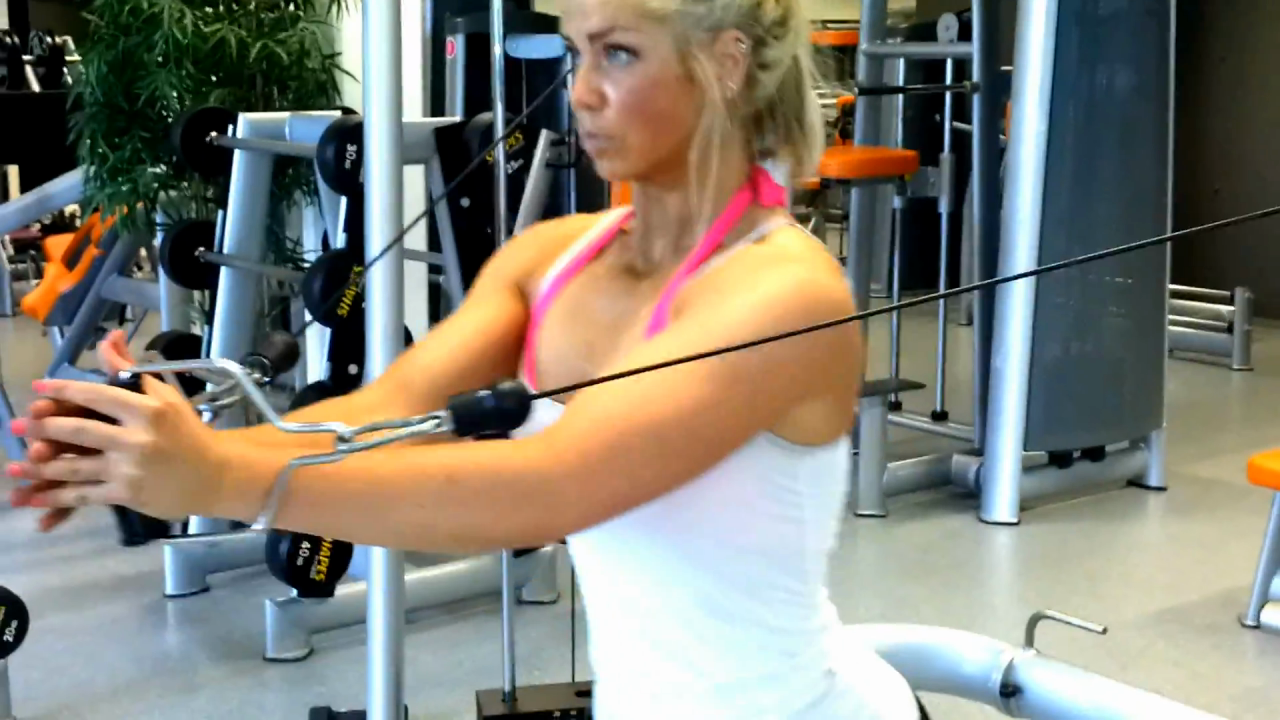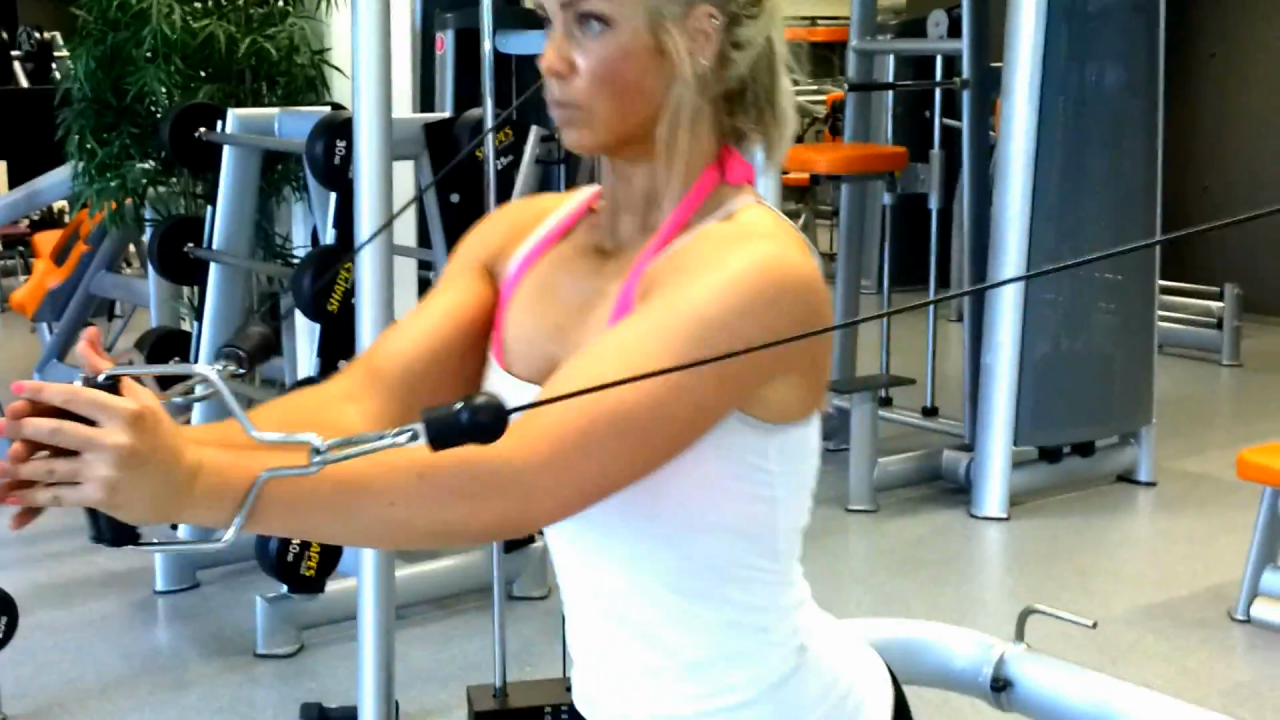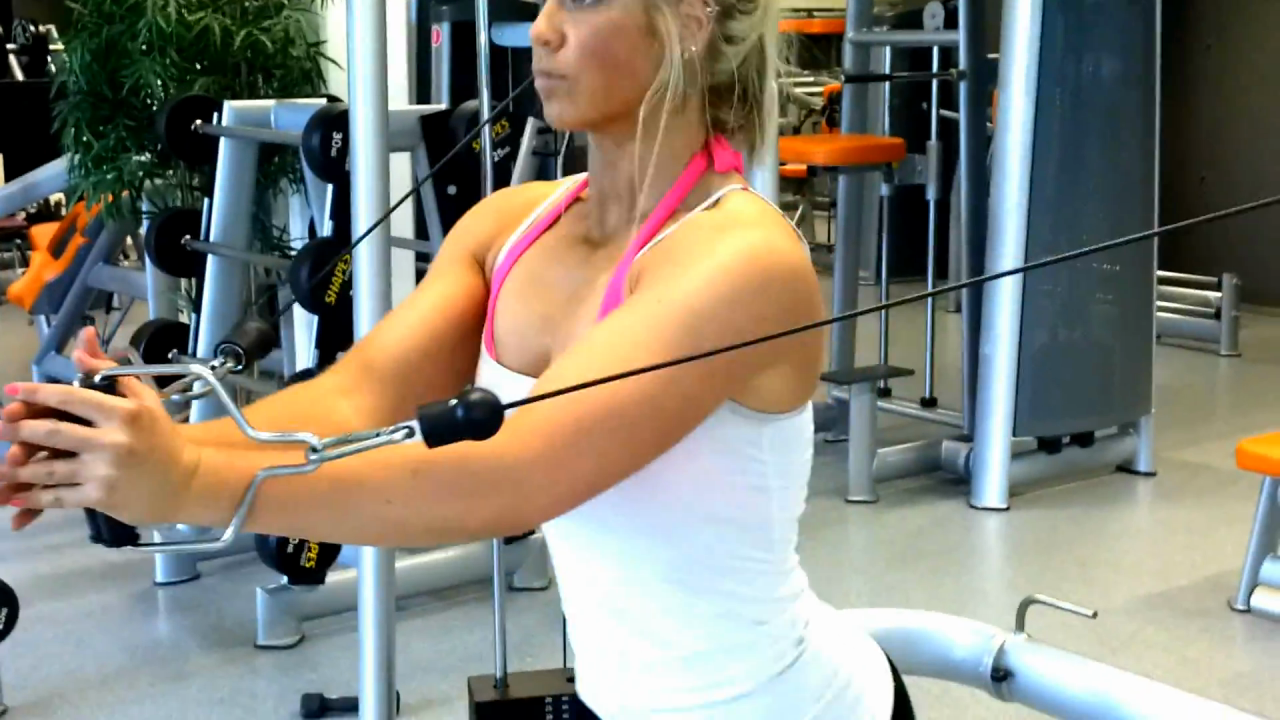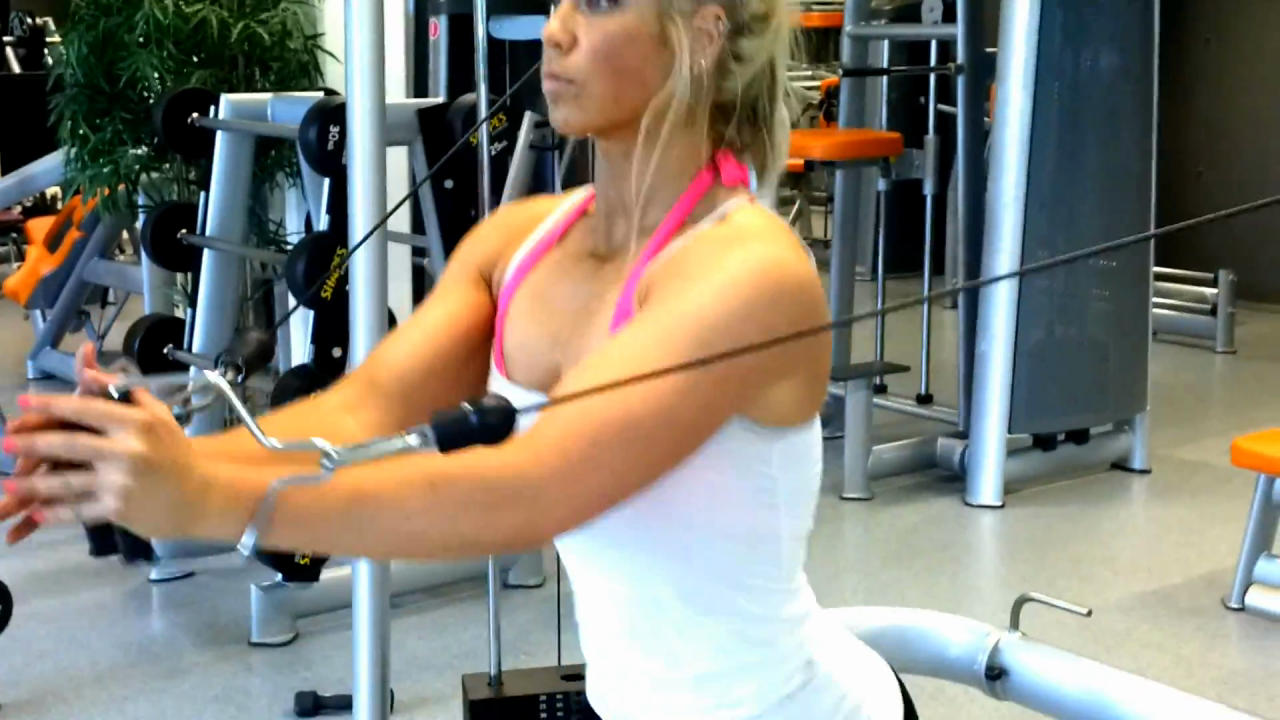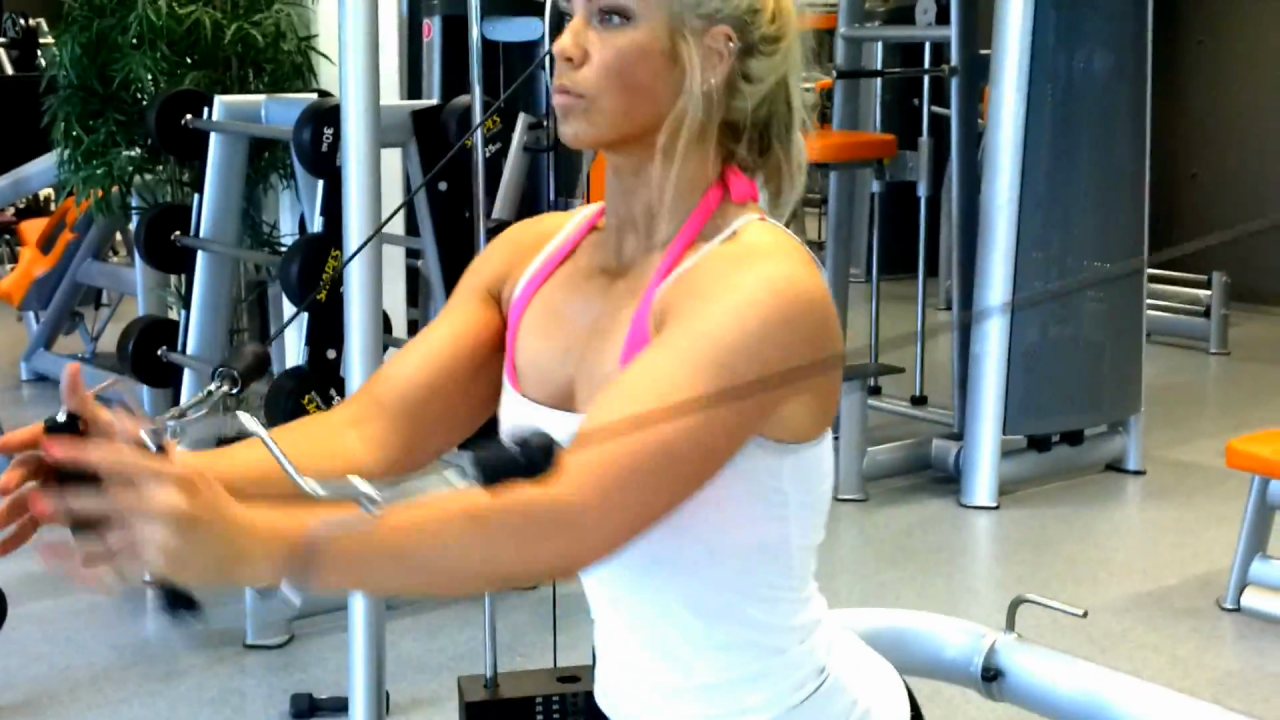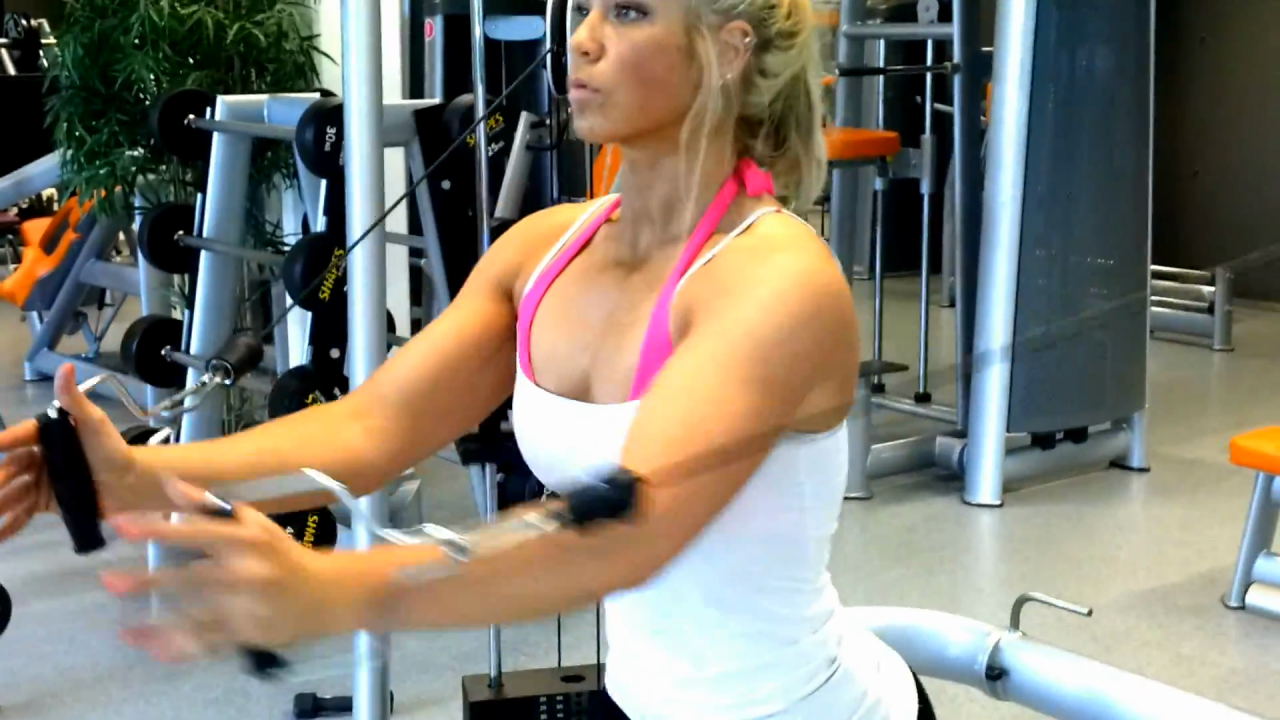
dt=0.1s
person 1, frame 1
left shoulder: (785, 294)
right shoulder: (551, 258)
left elbow: (548, 489)
right elbow: (393, 416)
left wrist: (228, 482)
right wrist: (196, 454)
person 1, frame 2
left shoulder: (753, 269)
right shoulder: (522, 235)
left elbow: (521, 481)
right elbow: (364, 406)
left wrist: (201, 486)
right wrist: (176, 452)
person 1, frame 3
left shoulder: (740, 258)
right shoulder: (513, 225)
left elbow: (518, 478)
right elbow: (357, 397)
left wrist: (200, 486)
right wrist: (170, 451)
person 1, frame 4
left shoulder: (748, 270)
right shoulder: (519, 239)
left elbow: (533, 491)
right elbow: (363, 414)
left wrist: (213, 499)
right wrist: (180, 463)
person 1, frame 5
left shoulder: (758, 287)
right shoulder: (534, 256)
left elbow: (572, 514)
right elbow: (367, 433)
left wrist: (255, 543)
right wrist: (155, 481)
person 1, frame 6
left shoulder: (779, 277)
right shoulder: (546, 248)
left elbow: (631, 525)
right elbow: (369, 428)
left wrist: (330, 590)
right wrist: (146, 478)
